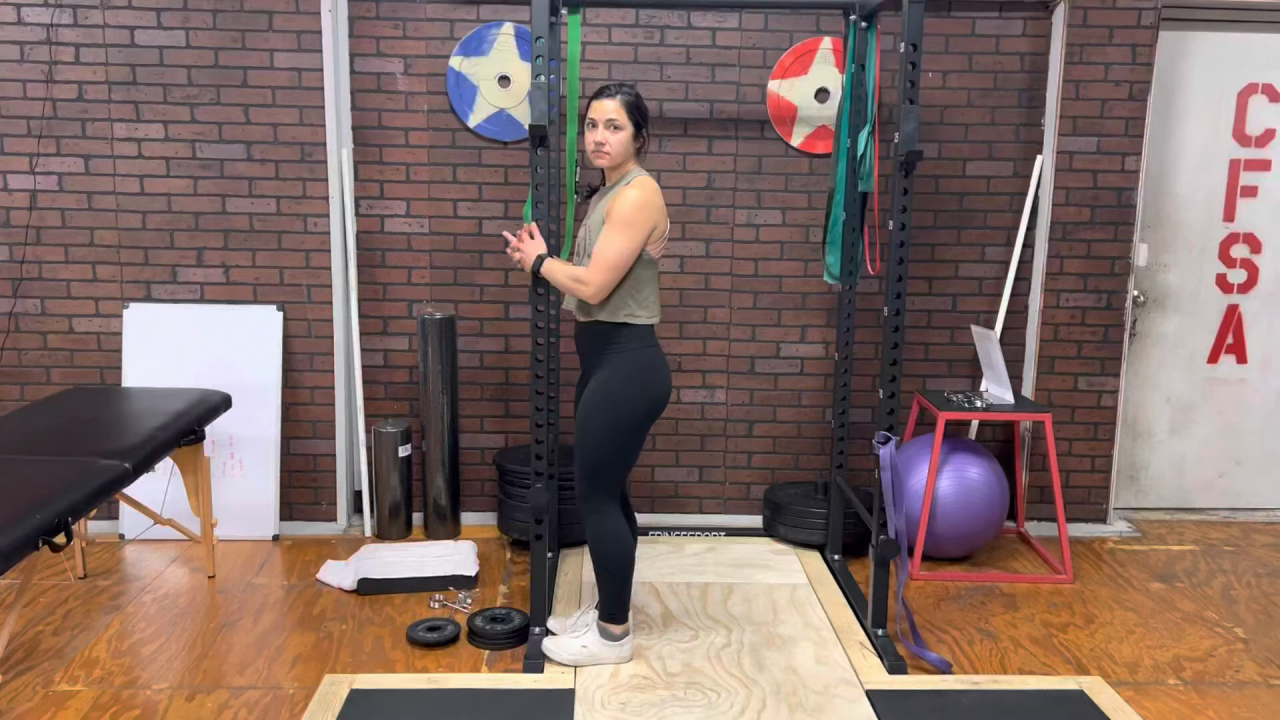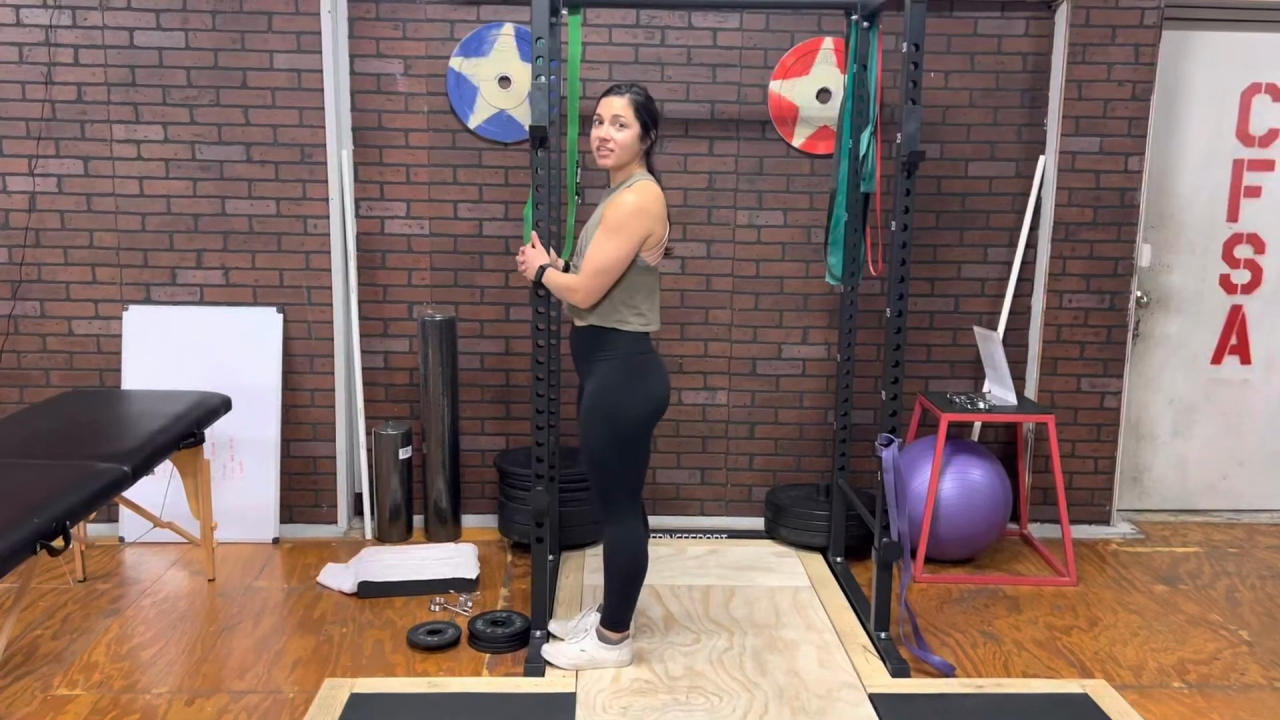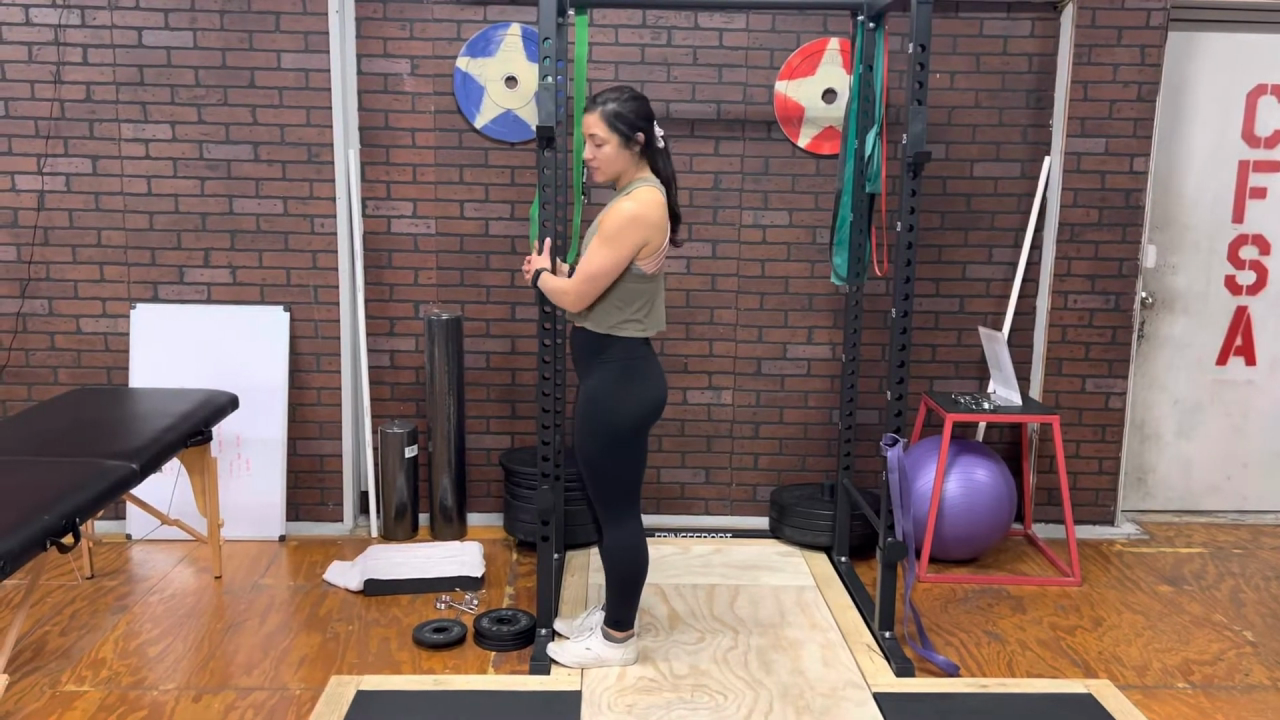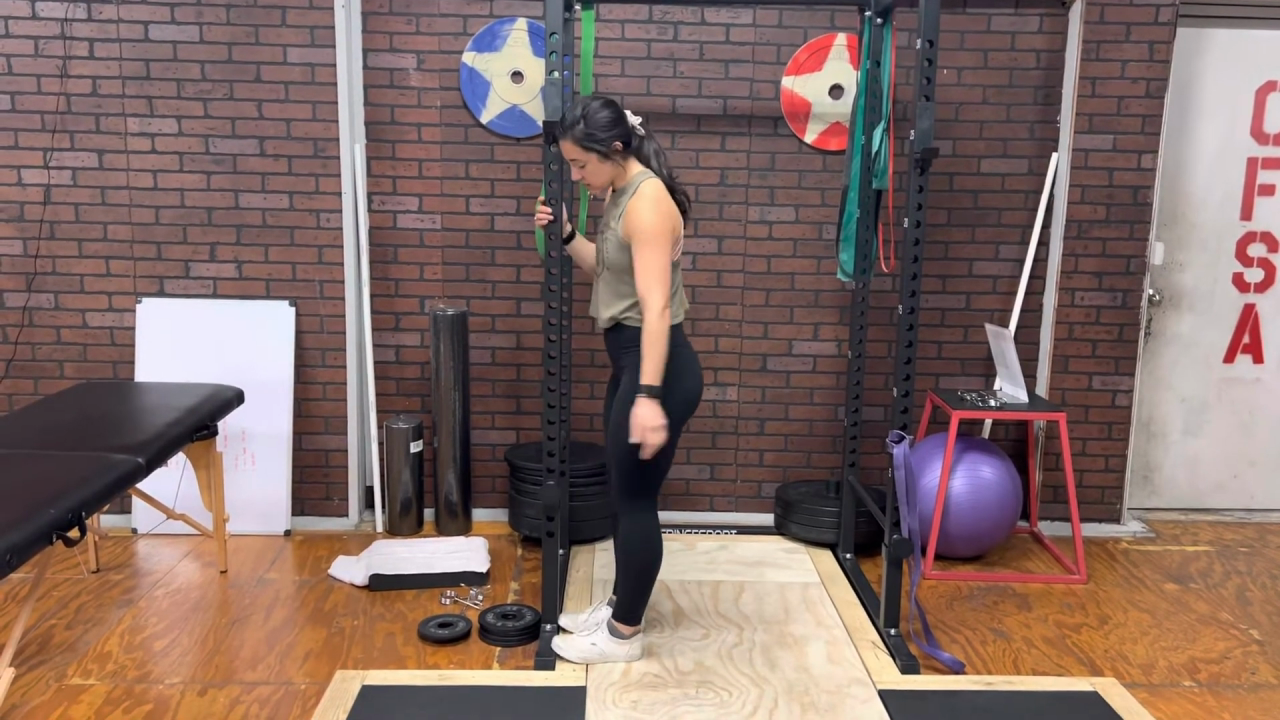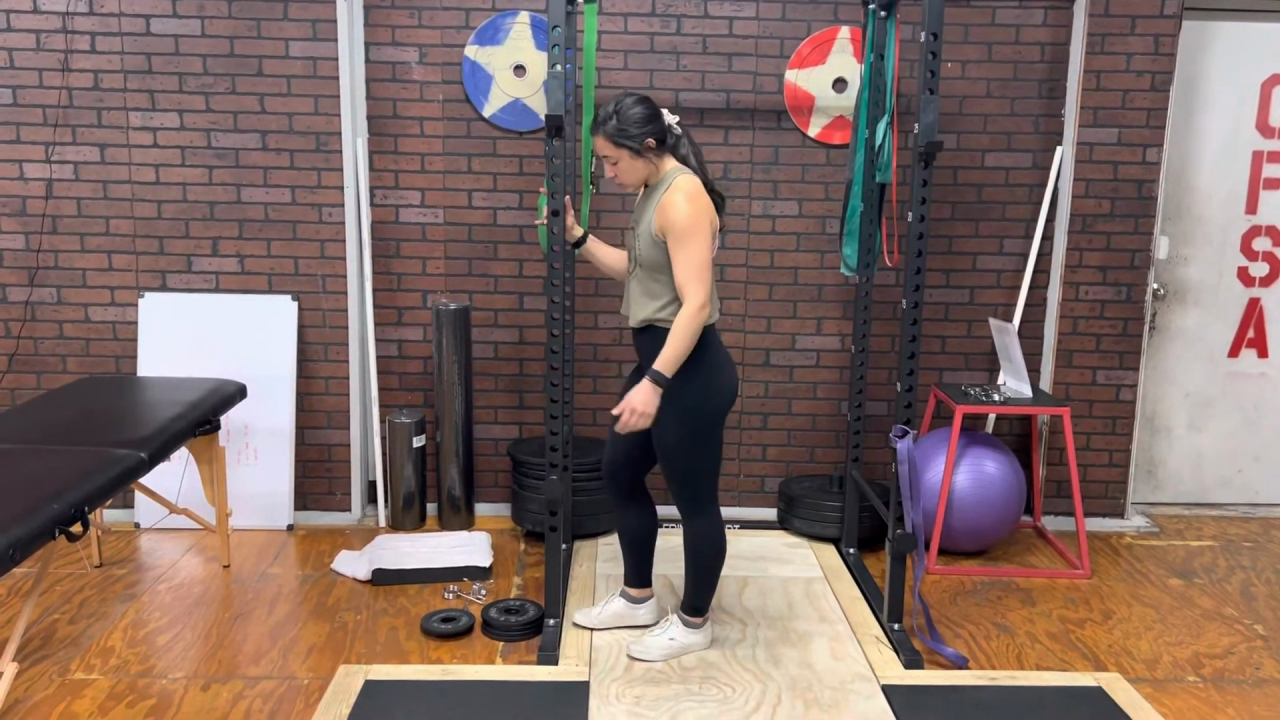
dt=1s
person 1, frame 1
left shoulder: (638, 194)
right shoulder: (608, 195)
left elbow: (594, 286)
left wrist: (539, 262)
right wrist: (540, 256)
left hip: (629, 365)
right hip: (605, 362)
left knee: (596, 495)
right knee: (606, 493)
left ankle: (613, 634)
right ankle: (608, 610)
person 1, frame 2
left shoulder: (636, 199)
right shoulder: (622, 195)
left elbow: (585, 292)
left wrist: (541, 269)
right wrist: (556, 264)
left hip: (623, 372)
right hip: (609, 368)
left knee: (618, 506)
right knee: (615, 502)
left ankle: (613, 639)
right ankle: (609, 615)
person 1, frame 3
left shoulder: (633, 209)
right shoulder: (639, 198)
left elbow: (576, 297)
left wrist: (540, 275)
right wrist: (558, 272)
left hip: (619, 378)
right hip: (612, 371)
left knee: (617, 510)
right knee: (605, 502)
left ankle: (617, 638)
right ankle: (613, 610)
person 1, frame 4
left shoulder: (647, 203)
right shoulder: (619, 194)
left elbow: (658, 307)
left wrist: (650, 397)
right wrist: (566, 235)
left hip: (654, 364)
right hip: (628, 359)
left knee: (634, 499)
right knee: (624, 493)
left ankle: (623, 632)
right ankle: (622, 606)
person 1, frame 5
left shoulder: (683, 197)
right shoulder: (653, 191)
left elbow: (696, 304)
left wrist: (654, 383)
right wrist: (578, 237)
left hip: (688, 370)
right hip: (656, 361)
left knee: (694, 500)
right knee: (619, 475)
left ankle: (693, 622)
right ankle: (638, 596)
